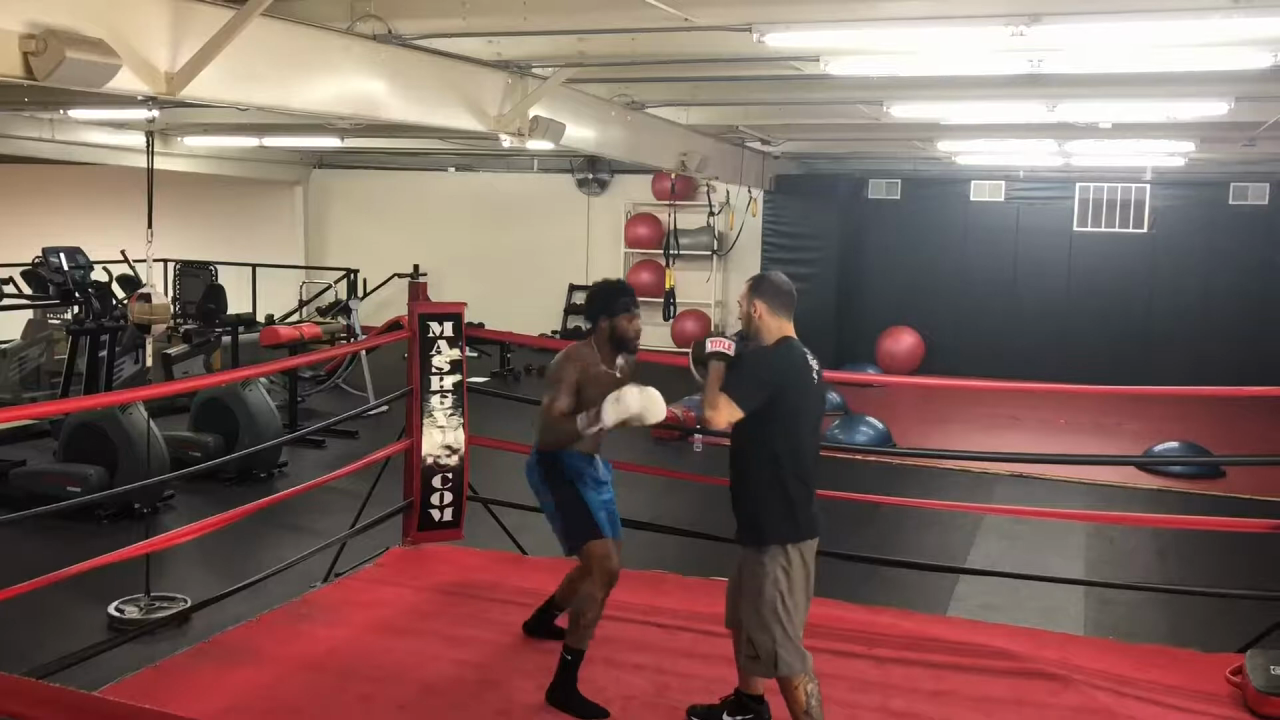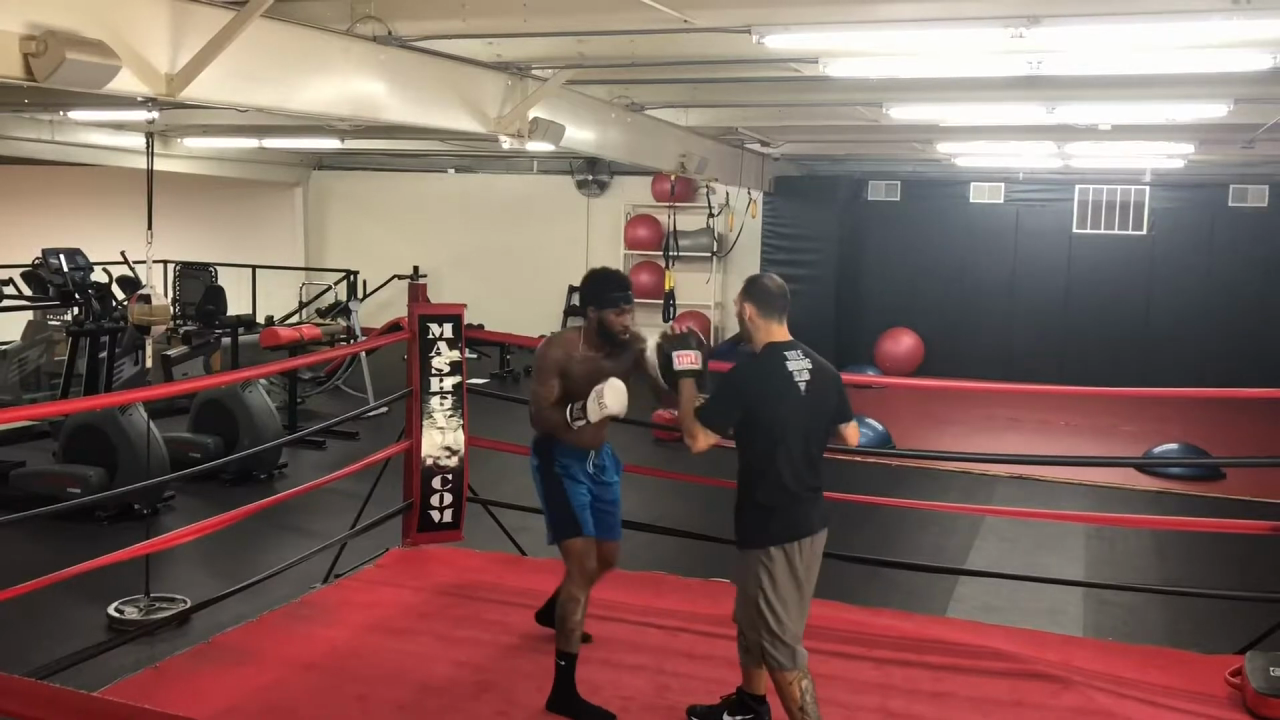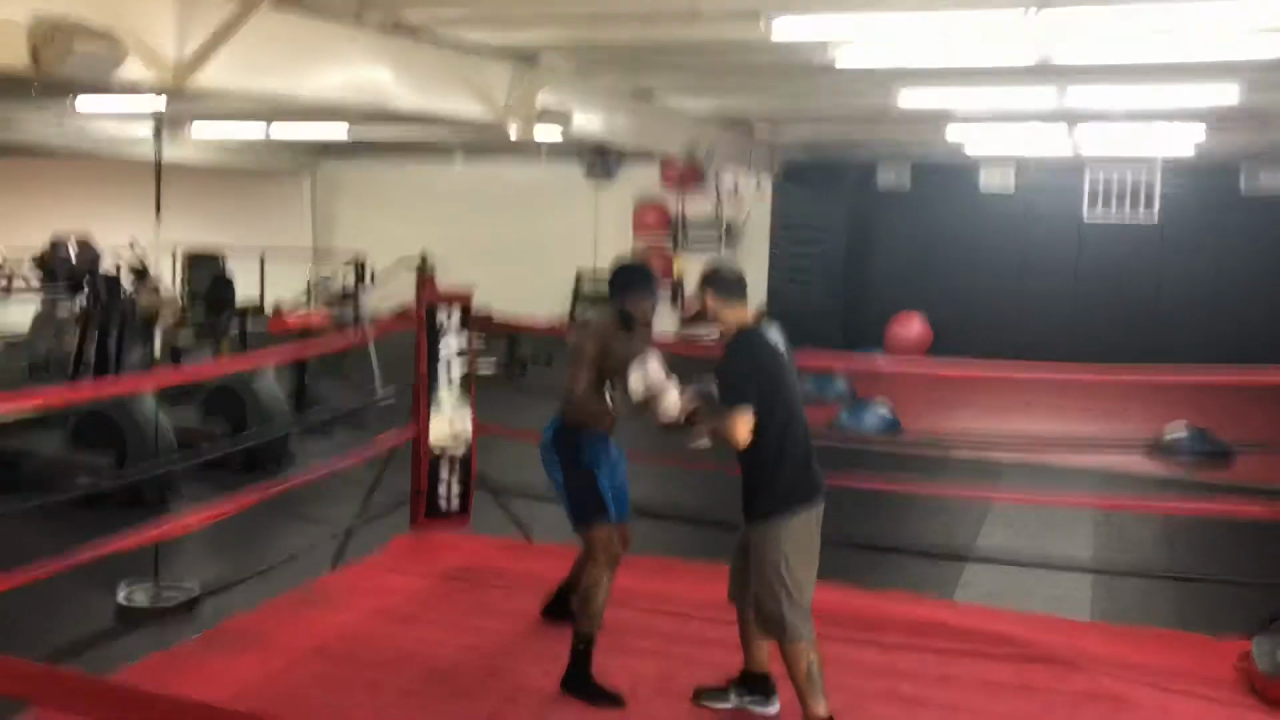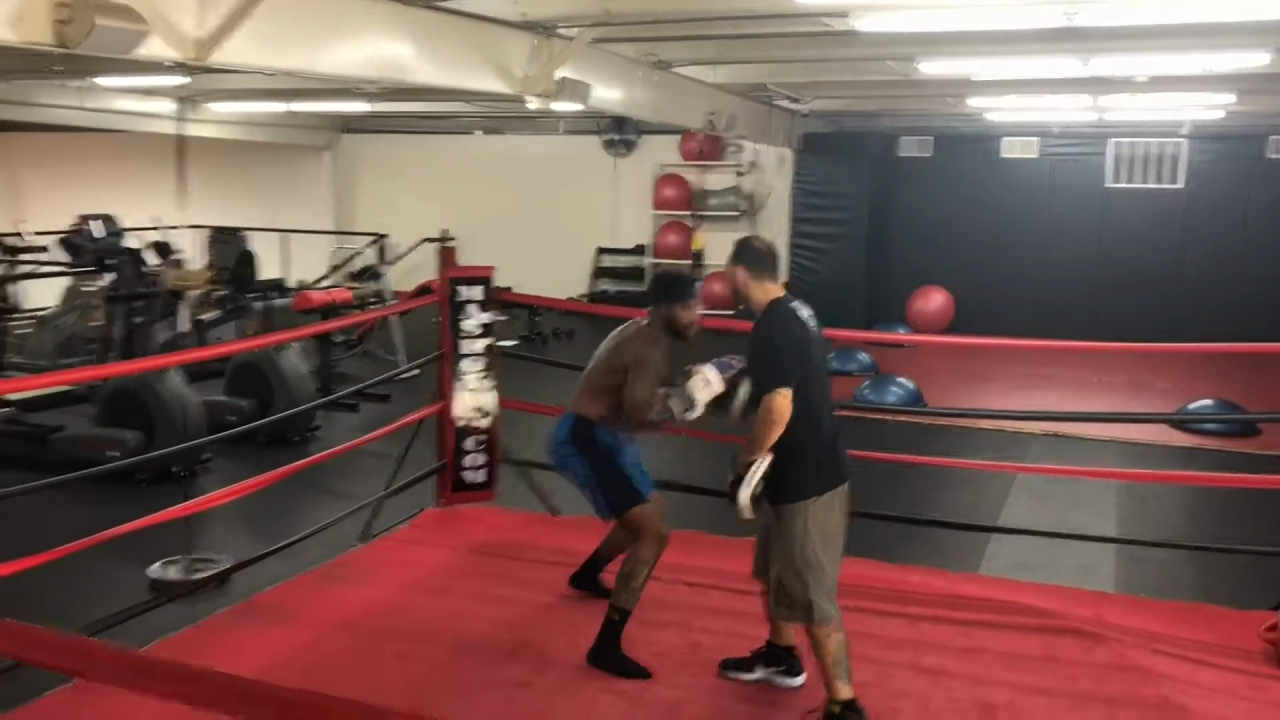
dt=0.7s
person 1, frame 1
left shoulder: (771, 360)
right shoulder: (799, 360)
left elbow: (717, 415)
left wrist: (717, 361)
right wrist: (733, 362)
left hip: (779, 527)
right hip: (768, 520)
left knee: (779, 641)
right knee: (744, 616)
person 1, frame 2
left shoulder: (748, 374)
right shoulder: (822, 370)
left elbow: (697, 438)
right elbow: (850, 436)
left wrist: (685, 372)
left hip: (771, 527)
right hip: (809, 519)
left knee: (779, 640)
right knee: (753, 620)
person 1, frame 3
left shoulder: (740, 353)
right shoulder: (766, 333)
left elbow: (738, 432)
left wrist: (704, 419)
left hip: (785, 499)
right hip: (779, 490)
left knee: (786, 612)
right knee: (748, 590)
person 1, frame 4
left shoulder: (772, 330)
right shoulder: (793, 311)
left elbow: (777, 409)
left wrist: (746, 459)
right wrist: (745, 384)
left hip: (808, 480)
right hip: (797, 472)
left knee: (810, 595)
right knee: (773, 568)
right ankle: (781, 657)
person 2, frame 1
left shoulder: (624, 358)
right shoulder: (572, 364)
right elbow: (551, 434)
left wrist: (638, 409)
right wrist: (599, 417)
left hip: (590, 467)
right hip: (561, 470)
left knee: (604, 563)
right knee: (603, 571)
left ankle: (541, 619)
person 2, frame 2
left shoulder: (634, 346)
right shoulder: (556, 350)
left elbow: (668, 393)
right elbow: (539, 417)
right wrist: (586, 410)
left hip: (600, 459)
right hip: (559, 461)
left knee: (606, 557)
right knee: (583, 567)
left ankle: (554, 612)
person 2, frame 3
left shoulder: (640, 334)
right shoulder: (591, 337)
right elbow: (577, 408)
right wrist: (624, 389)
left hip: (605, 444)
right hip: (573, 446)
left knee: (613, 543)
right knee: (605, 551)
left ankle: (561, 604)
right ankle: (577, 672)
person 2, frame 4
left shoulder: (643, 332)
right shoulder: (647, 346)
right elbow: (638, 418)
left wrist: (676, 396)
right wrist: (688, 399)
left hip: (600, 434)
right hip: (584, 441)
left knee: (647, 510)
right knee: (653, 534)
left ankle: (587, 574)
right ankle: (607, 646)
